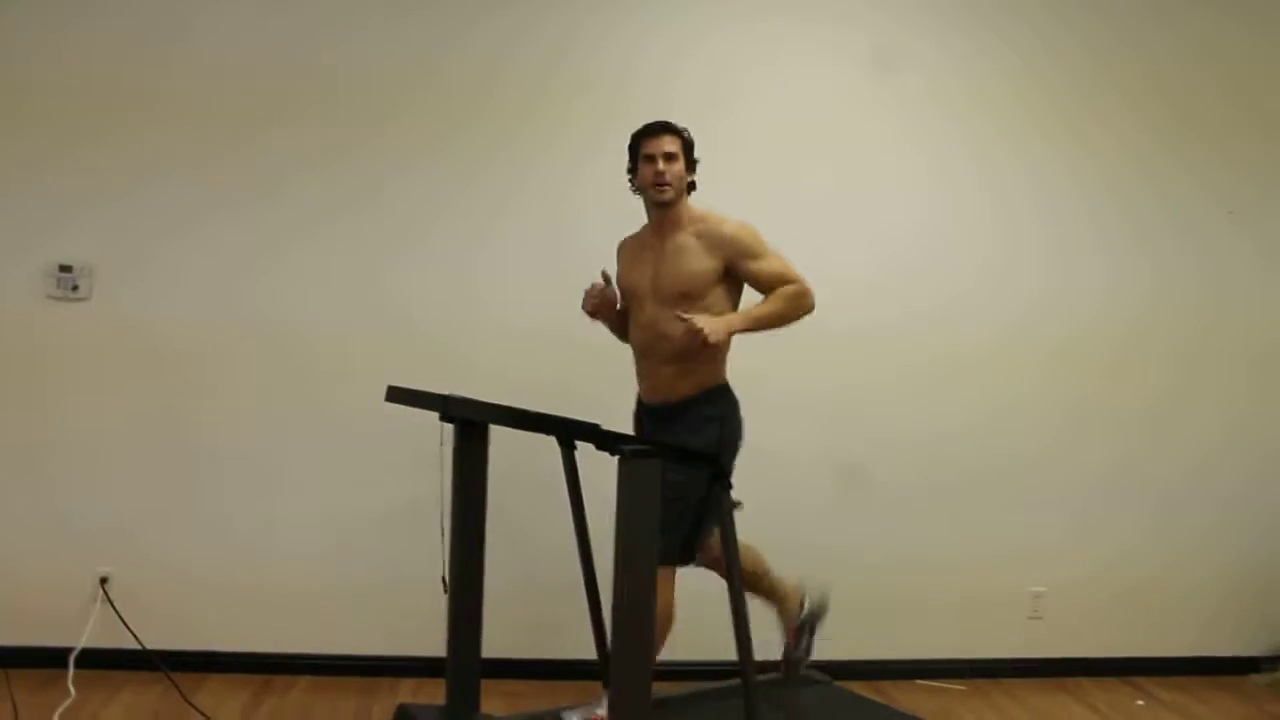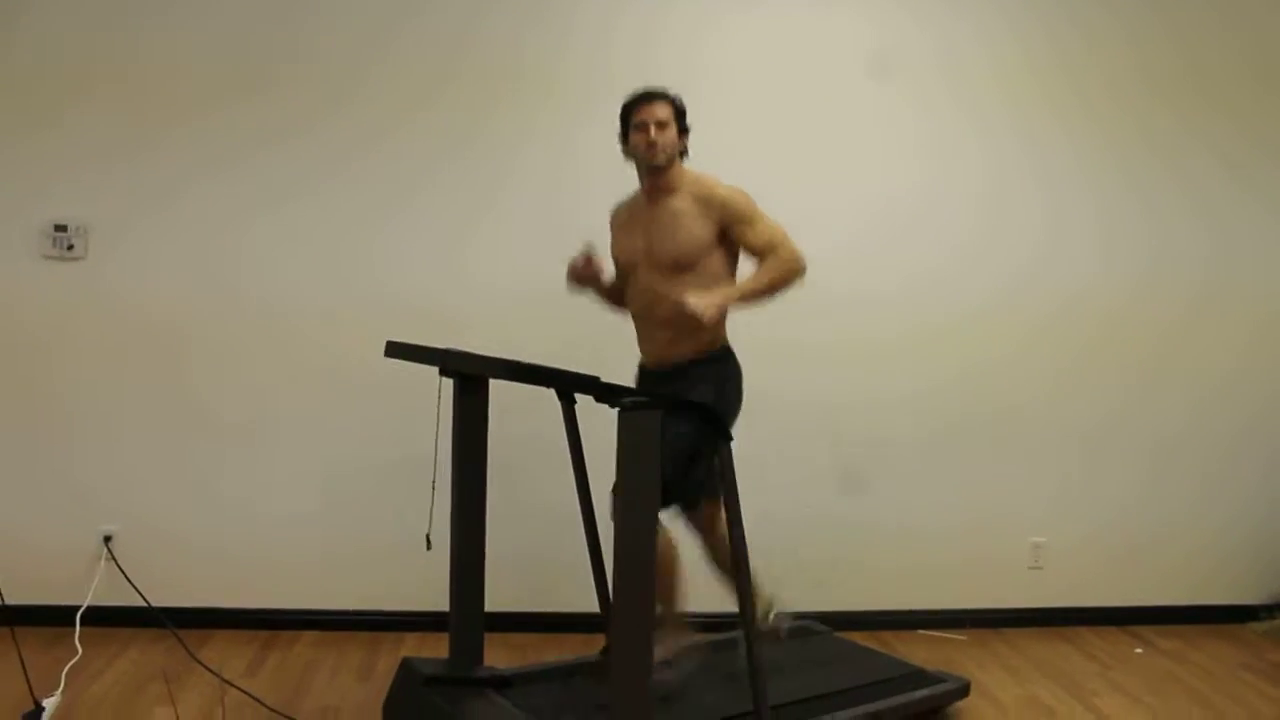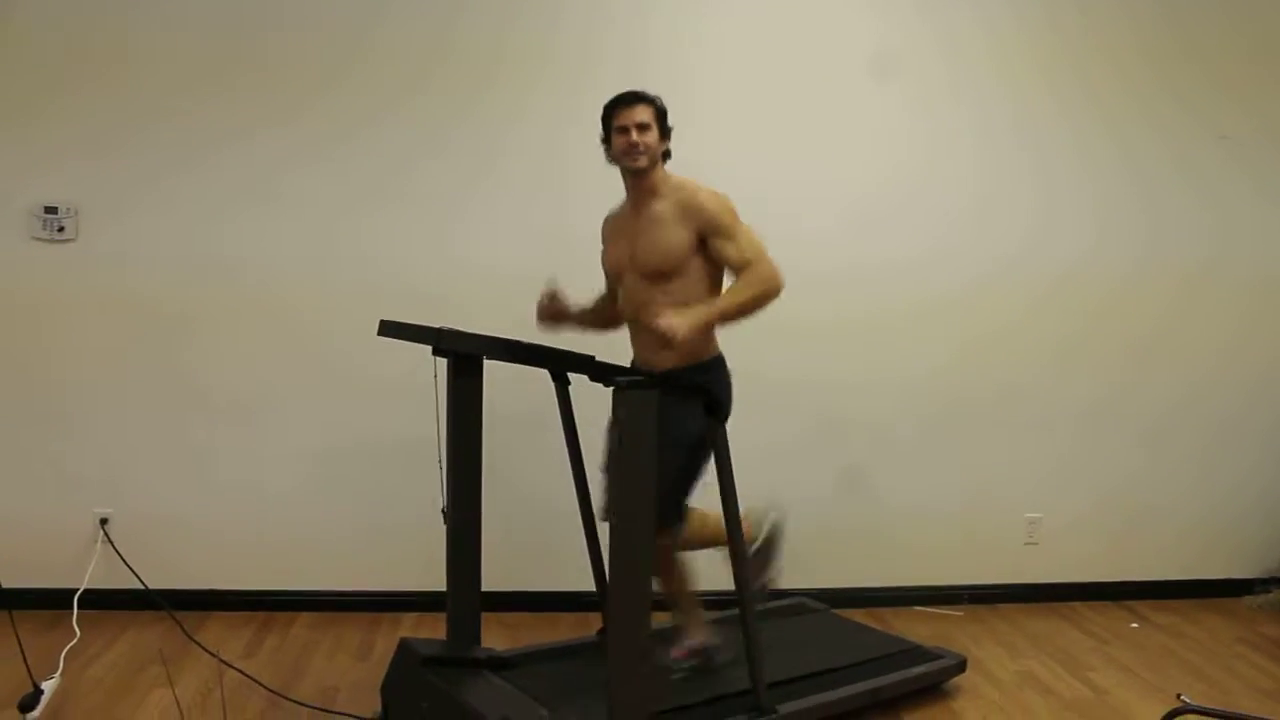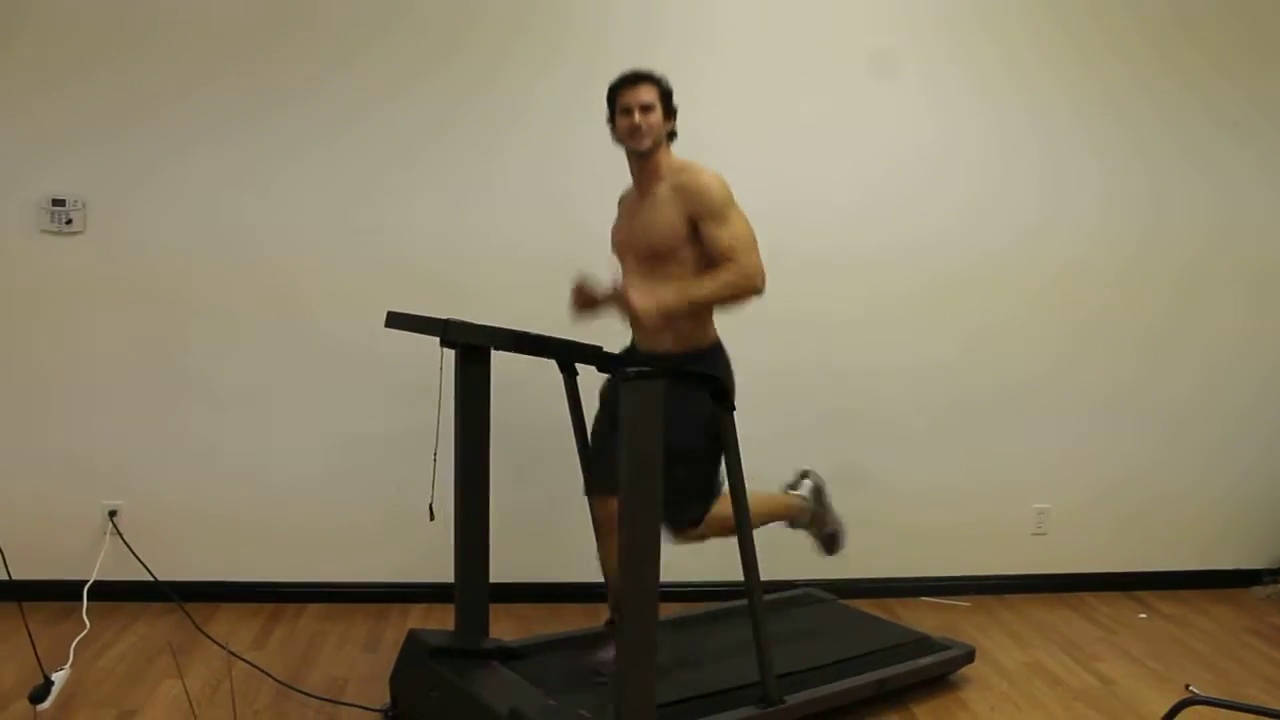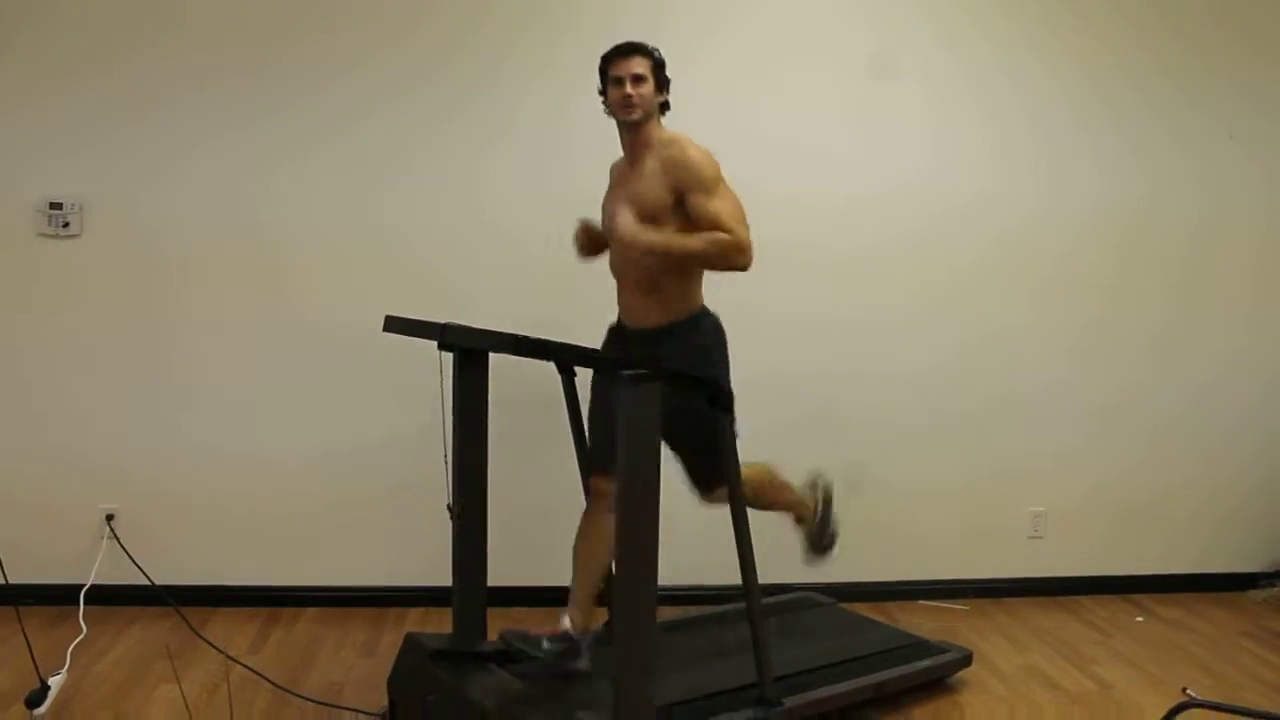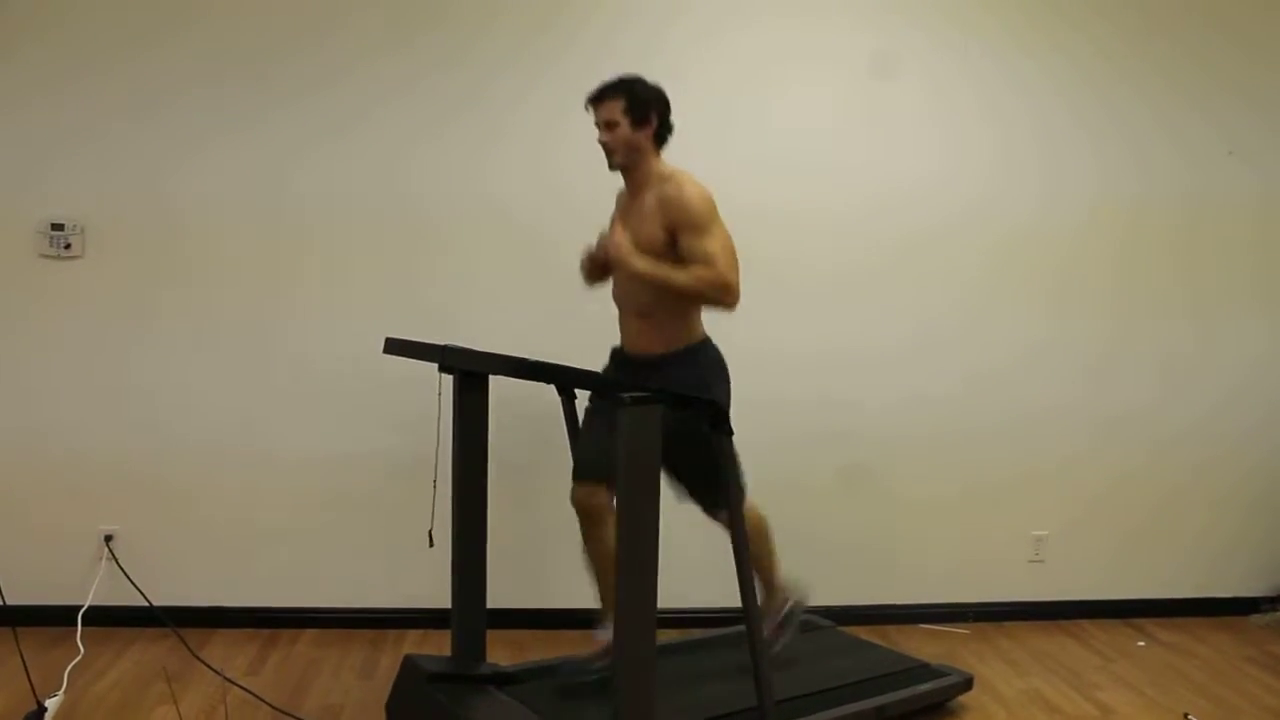
dt=0.7s
person 1, frame 1
left shoulder: (723, 236)
right shoulder: (629, 250)
left elbow: (800, 293)
left wrist: (725, 320)
right wrist: (605, 313)
left hip: (705, 418)
right hip: (652, 416)
left knee: (649, 556)
right knee: (696, 545)
right ankle: (796, 607)
person 1, frame 2
left shoulder: (718, 199)
right shoulder: (623, 215)
left elbow: (789, 260)
left wrist: (720, 296)
right wrist: (597, 281)
left hip: (706, 378)
right hip: (654, 380)
right knee: (700, 510)
left ankle: (673, 630)
right ankle: (758, 610)
person 1, frame 3
left shoulder: (696, 203)
right shoulder: (614, 223)
left elbow: (767, 278)
left wrist: (697, 319)
right wrist: (568, 316)
left hip: (696, 384)
right knee: (651, 523)
left ankle: (752, 531)
right ankle: (700, 631)
person 1, frame 4
left shoulder: (701, 187)
right shoulder: (628, 203)
left elbow: (751, 275)
left wrist: (663, 298)
right wrist: (610, 295)
left hip: (695, 371)
right hip: (637, 365)
left knee: (689, 521)
right knee: (606, 508)
left ankle: (799, 502)
person 1, frame 5
left shoulder: (688, 161)
right shoulder: (620, 169)
left elbow: (739, 249)
left wrist: (644, 238)
right wrist: (601, 240)
left hip: (685, 345)
right hip: (626, 343)
left knee: (717, 484)
right knee: (605, 489)
left ankle: (809, 505)
right ankle: (572, 632)
person 1, frame 6
left shoulder: (684, 196)
right shoulder: (627, 197)
left elbow: (725, 288)
left wrist: (633, 264)
right wrist: (608, 266)
left hip: (685, 370)
right hip: (627, 368)
left knee: (722, 505)
right knee: (588, 498)
left ankle: (779, 602)
right ankle: (616, 623)
